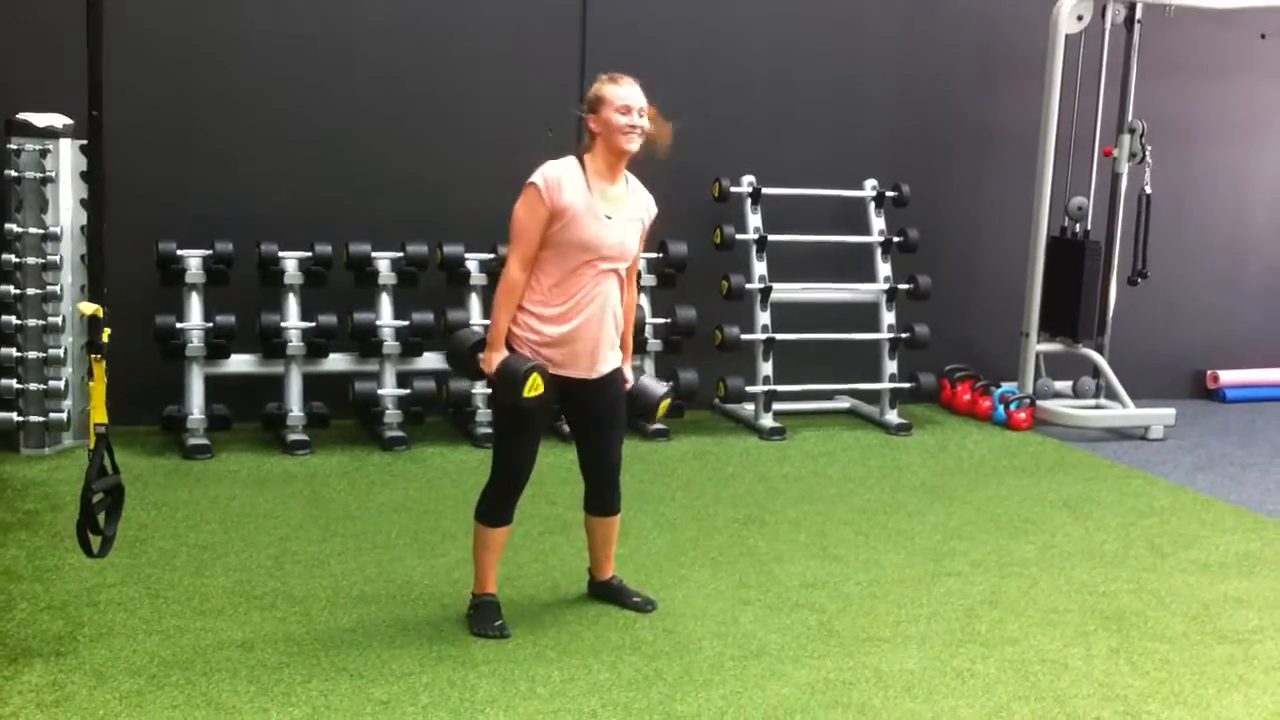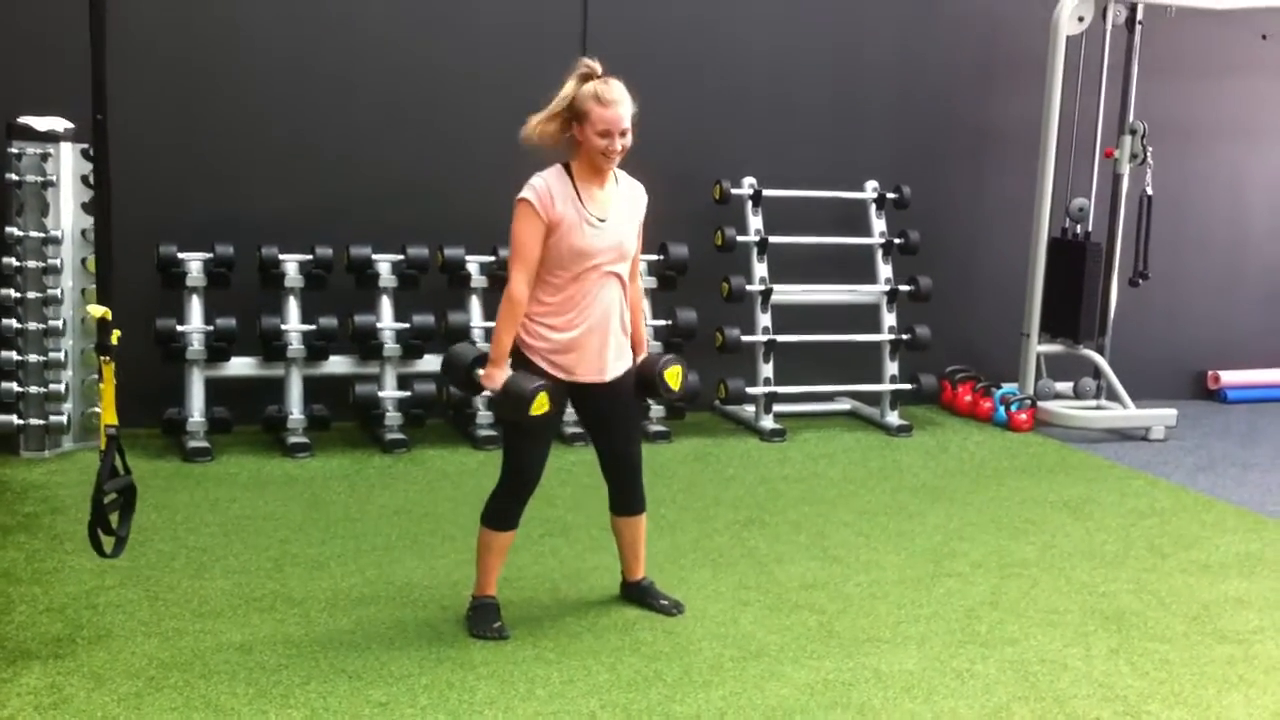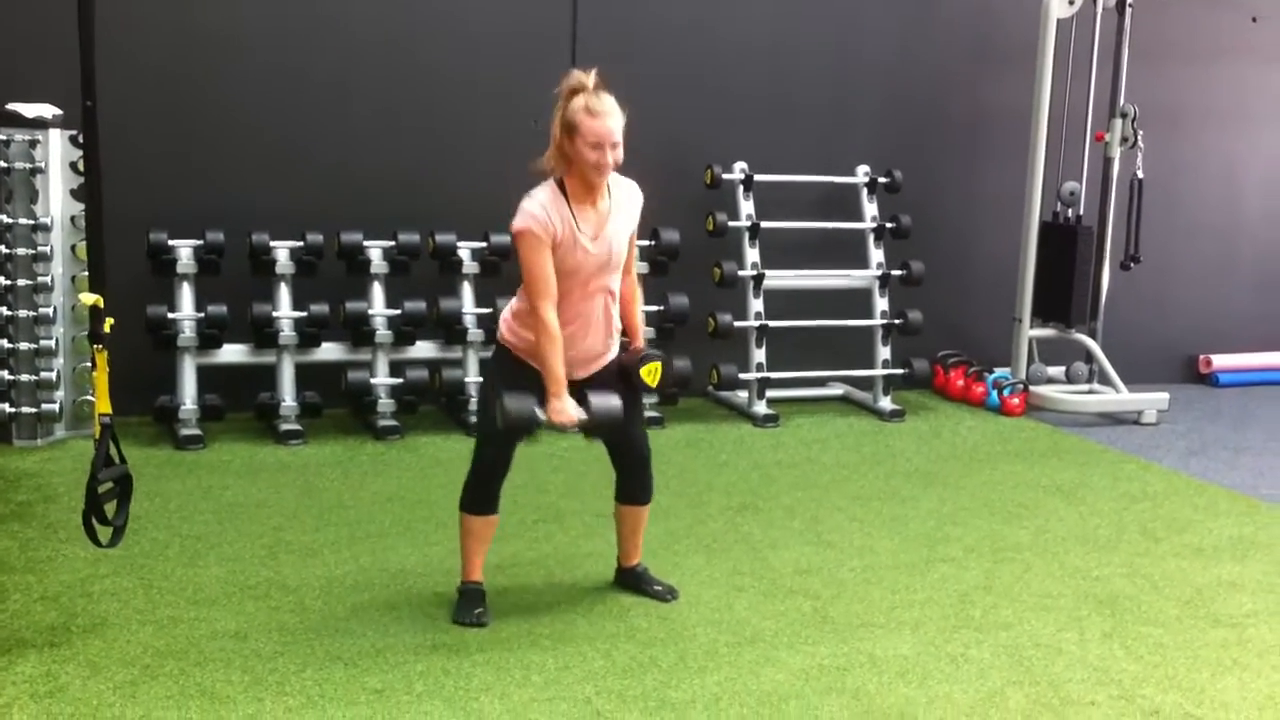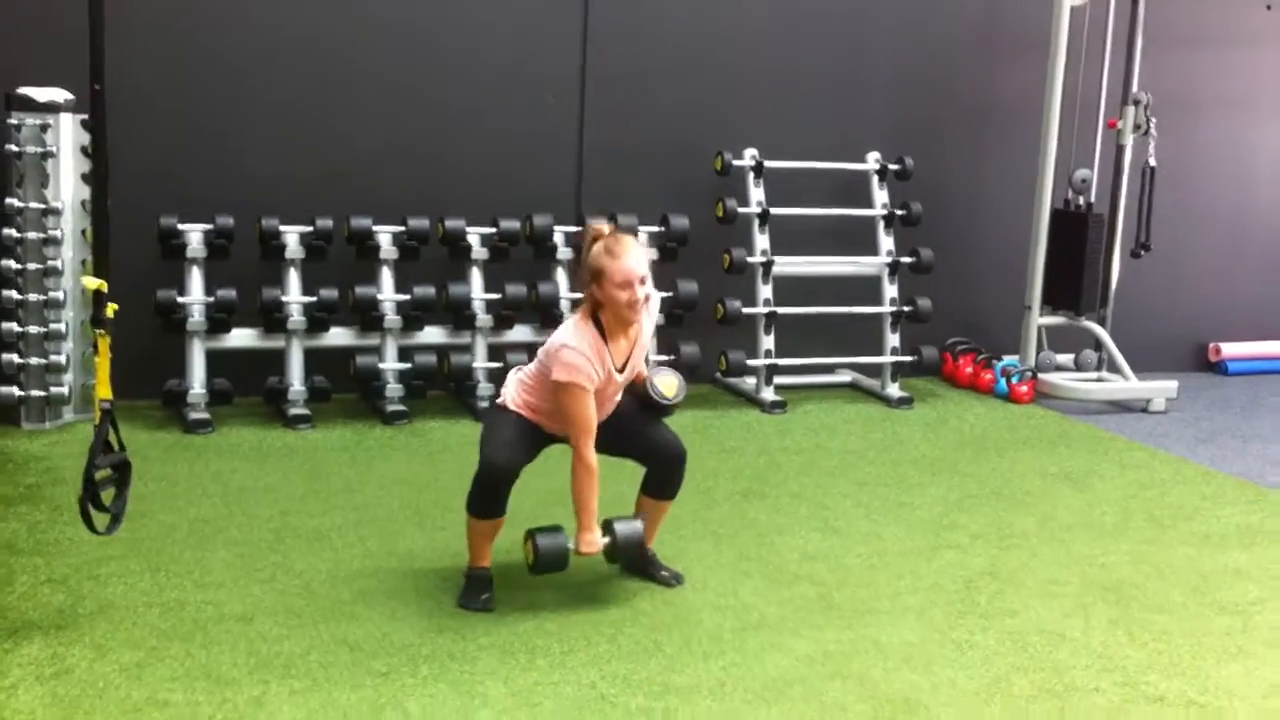
dt=0.4s
person 1, frame 1
left shoulder: (641, 202)
right shoulder: (552, 181)
right elbow: (517, 269)
left wrist: (627, 357)
right wrist: (496, 345)
left hip: (598, 362)
right hip: (534, 357)
left knee: (605, 472)
right knee: (509, 475)
left ankle: (602, 577)
right ankle: (483, 596)
person 1, frame 2
left shoulder: (633, 194)
right shoulder: (543, 193)
right elbow: (519, 286)
left wrist: (644, 349)
right wrist: (497, 361)
left hip: (611, 365)
right hip: (543, 364)
left knee: (627, 472)
right knee: (518, 481)
left ankle: (636, 581)
right ankle: (483, 599)
person 1, frame 3
left shoulder: (628, 196)
right shoulder: (538, 214)
right elbow: (544, 313)
left wrist: (639, 343)
right wrist: (555, 394)
left hip: (600, 356)
right hip: (526, 355)
left knee: (636, 456)
right knee: (492, 459)
left ankle: (630, 567)
right ankle: (472, 584)
person 1, frame 4
left shoulder: (645, 309)
right shoulder: (575, 349)
right elbow: (584, 451)
left wrist: (646, 383)
right wrist: (587, 529)
right hip: (527, 412)
left knee: (670, 454)
right knee: (497, 468)
left ankle: (639, 553)
right ankle: (478, 571)
